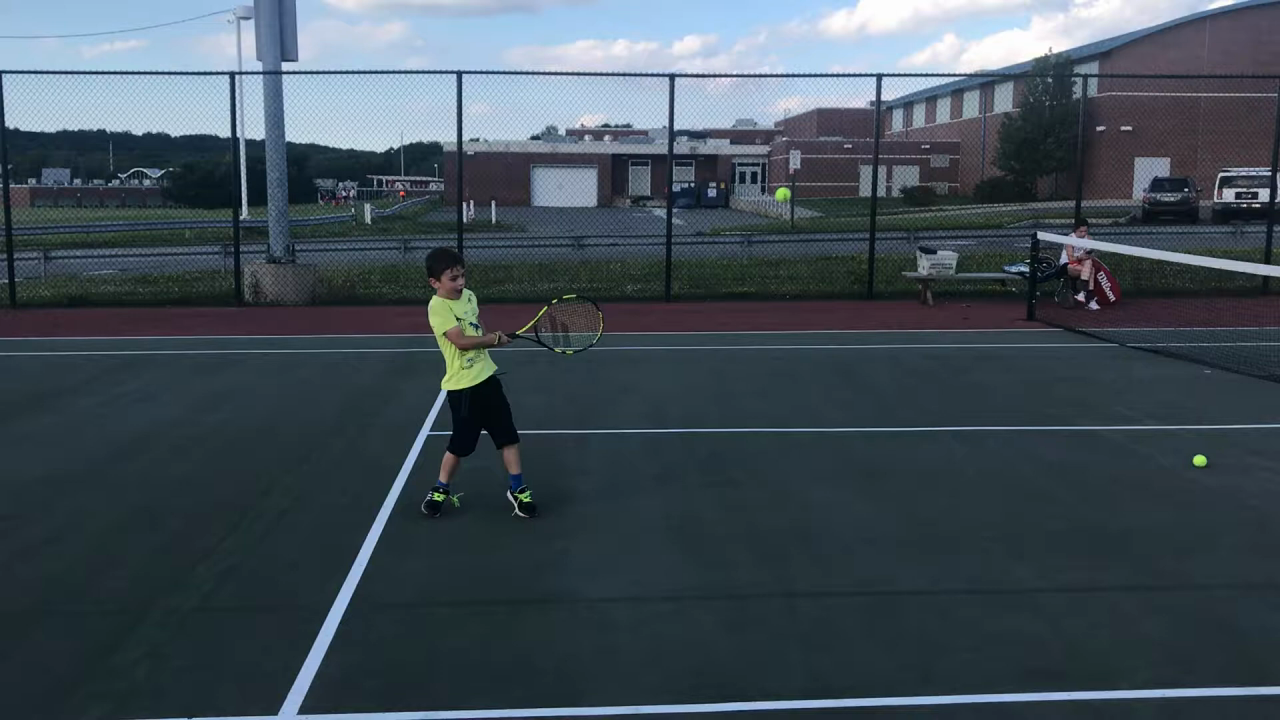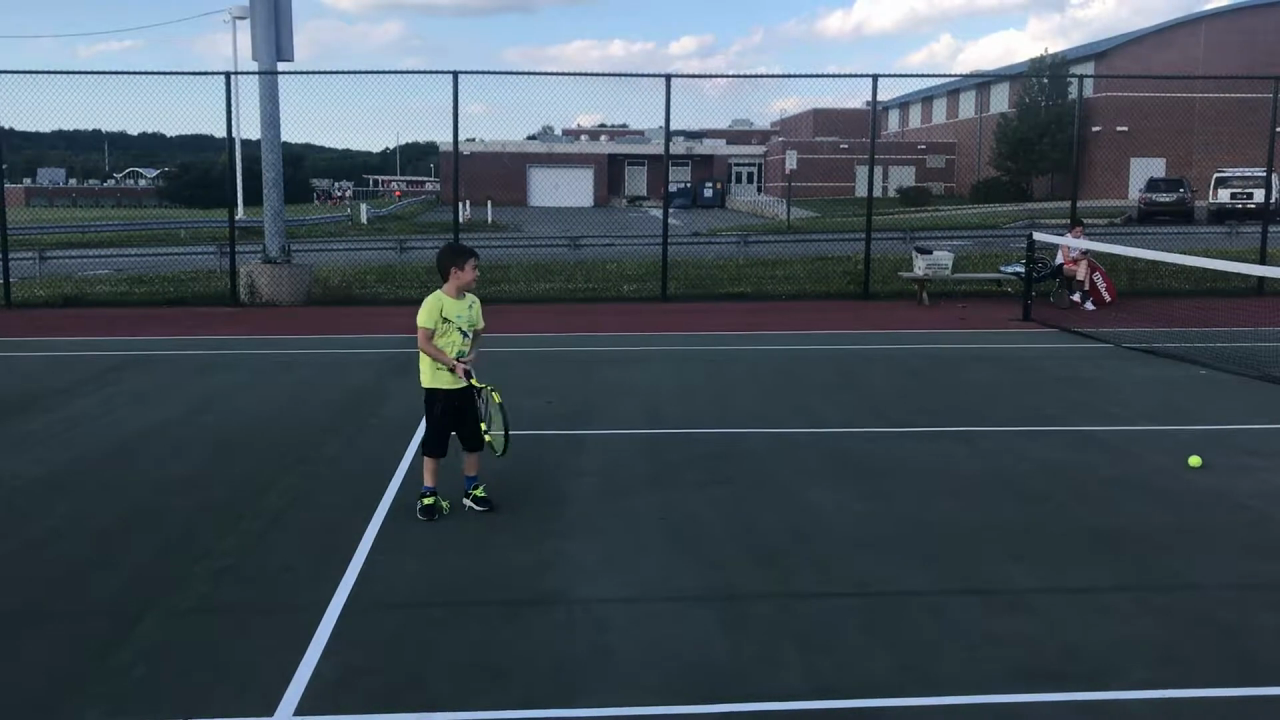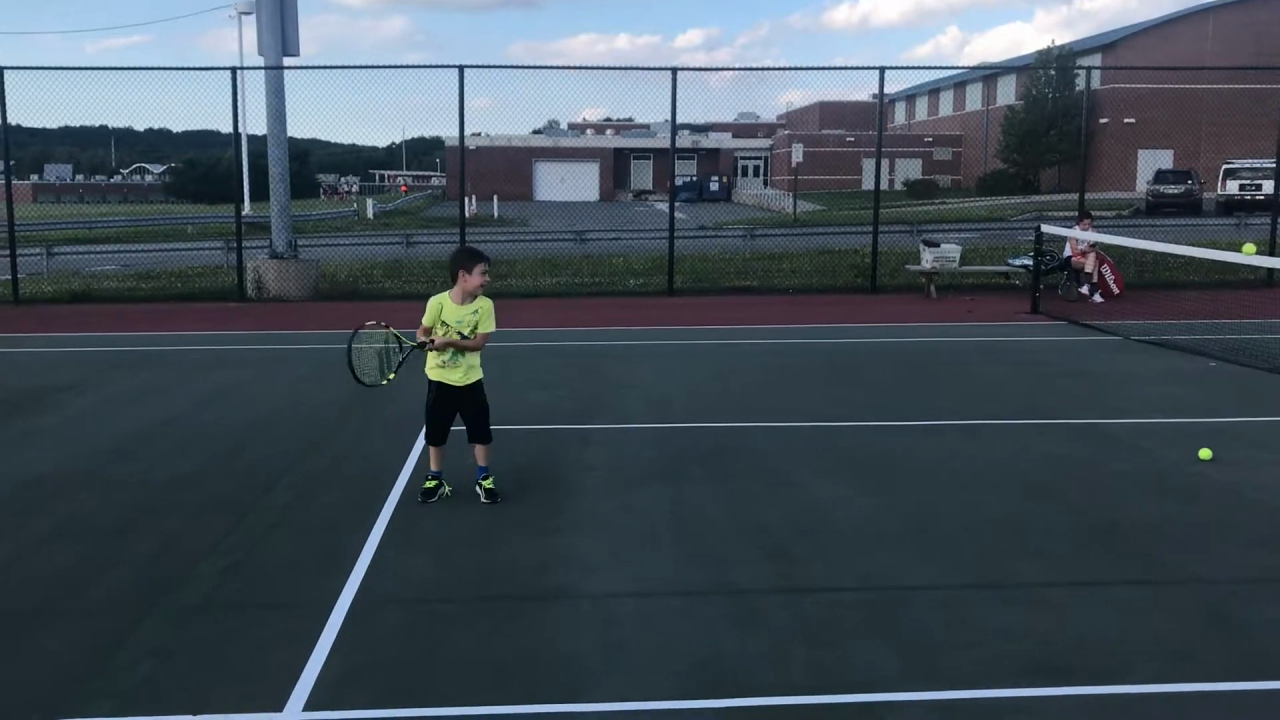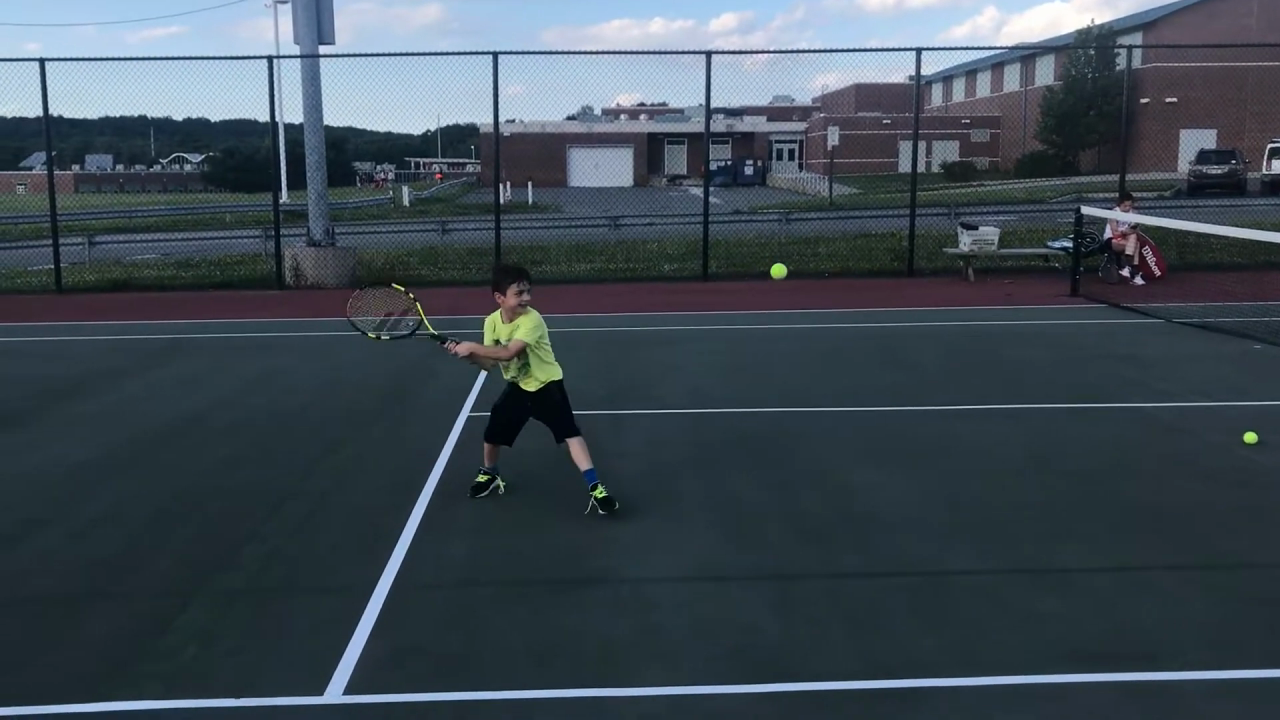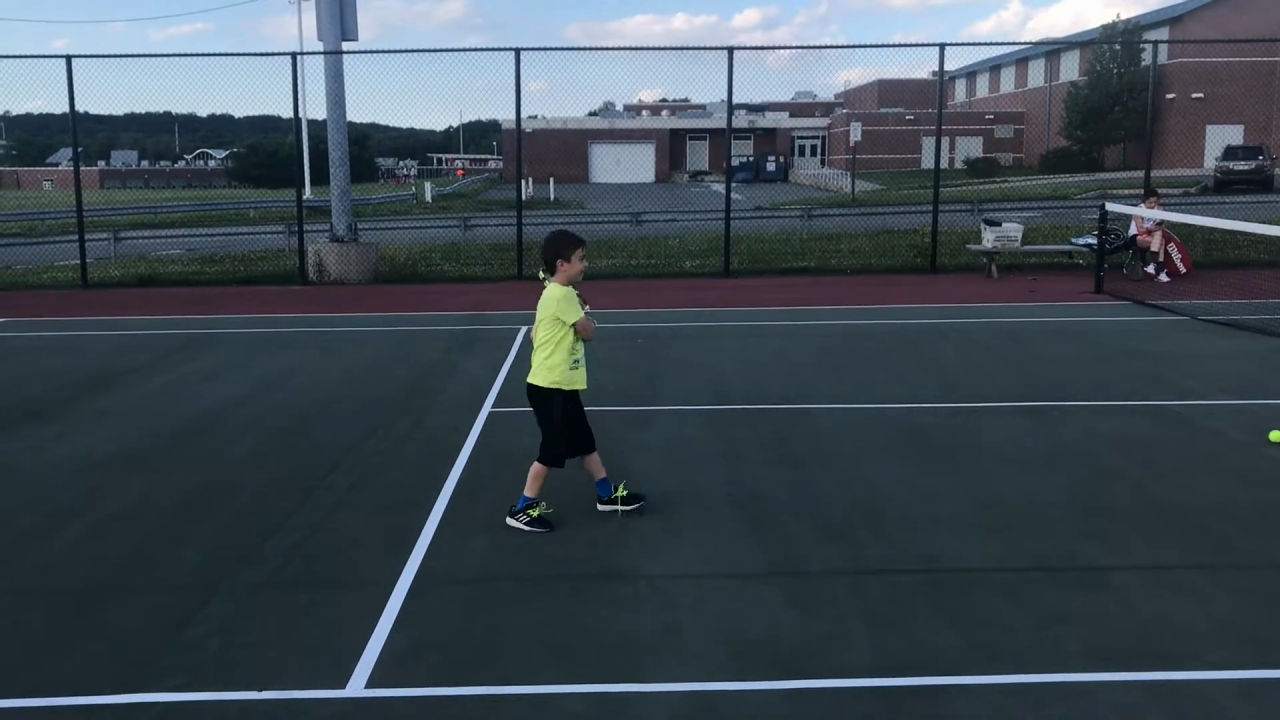
dt=0.7s
person 1, frame 1
left shoulder: (469, 296)
right shoulder: (438, 306)
right elbow: (462, 341)
left wrist: (488, 339)
right wrist: (495, 339)
left hip: (487, 376)
right hip: (462, 385)
left knee: (508, 435)
right knee: (460, 443)
left ankle: (517, 489)
right ankle: (441, 490)
person 1, frame 2
left shoulder: (473, 302)
right shoulder: (433, 303)
right elbow: (424, 343)
left wrist: (468, 358)
right wrist: (452, 363)
left hip: (465, 383)
right hip: (438, 384)
left knee: (473, 439)
right knee: (434, 441)
left ankle: (472, 489)
right ankle: (428, 495)
person 1, frame 3
left shoulder: (485, 305)
right shoulder: (437, 302)
left elbow: (480, 343)
right elbow: (424, 331)
left wrist: (451, 342)
right wrist: (425, 340)
left hip: (470, 379)
right hip: (440, 378)
left knee: (480, 431)
right knee: (435, 432)
left ankle: (484, 479)
right ankle: (435, 479)
person 1, frame 4
left shoulder: (532, 320)
right shoulder: (492, 323)
left elbow: (508, 353)
right elbow: (489, 362)
left wrist: (472, 347)
right wrist: (467, 352)
left hip: (547, 384)
right hip: (518, 385)
left knee: (570, 432)
right knee: (493, 432)
left ankle: (596, 487)
right ankle: (488, 473)
person 1, frame 5
left shoulder: (554, 293)
right shoulder: (564, 294)
left elbow: (543, 334)
right elbow: (586, 332)
left wrist: (579, 326)
right wrist: (587, 324)
left hip: (562, 385)
right hip: (549, 387)
left knee: (584, 441)
right knee: (553, 449)
left ankle: (608, 492)
right ankle: (522, 509)
